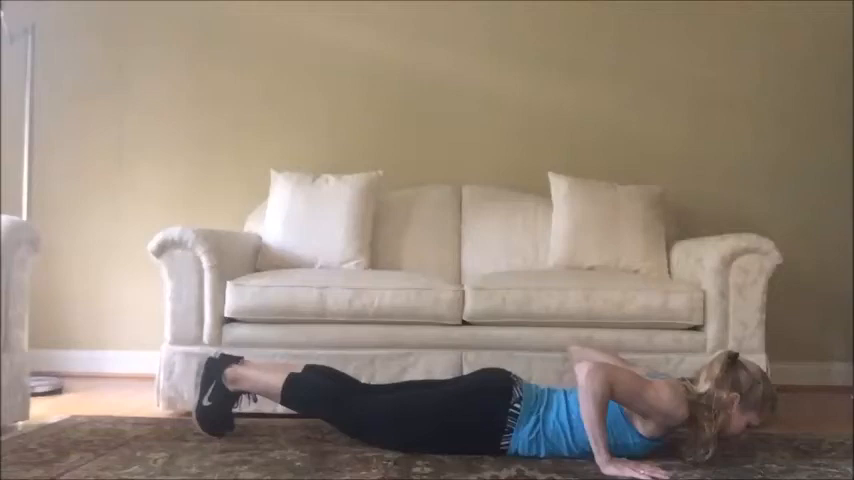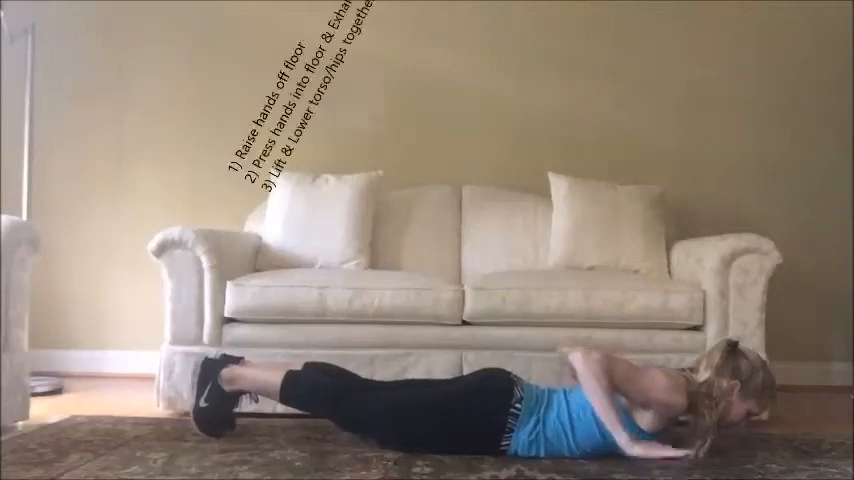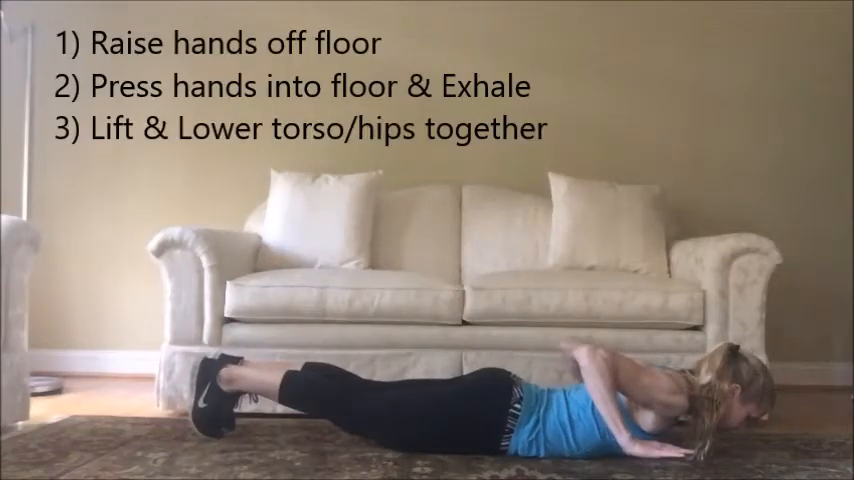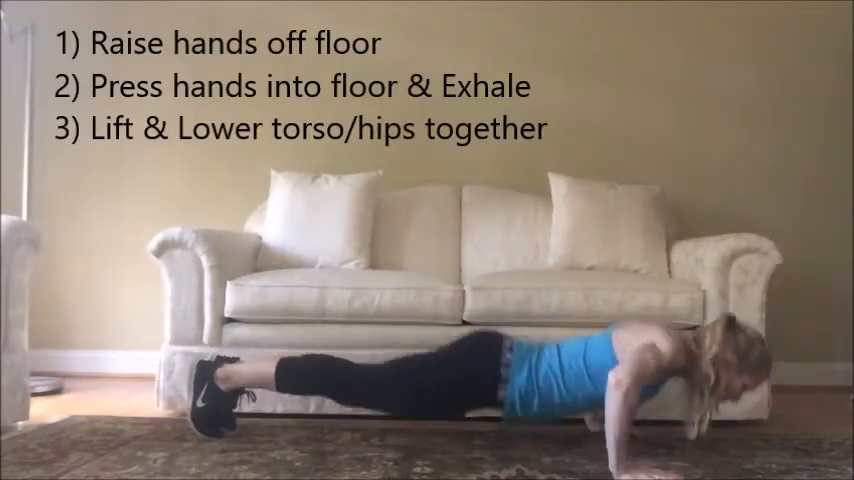
dt=0.7s
person 1, frame 1
left shoulder: (659, 386)
right shoulder: (671, 403)
left elbow: (578, 350)
right elbow: (590, 370)
left hip: (502, 402)
right hip: (495, 415)
left knee: (361, 395)
right knee: (354, 411)
left ankle: (237, 369)
right ankle: (232, 375)
person 1, frame 2
left shoulder: (658, 381)
right shoulder: (670, 397)
left elbow: (573, 352)
right elbow: (585, 356)
right wrist: (629, 442)
left hip: (502, 402)
right hip: (497, 416)
left knee: (362, 394)
right knee: (352, 407)
left ankle: (236, 369)
right ankle: (231, 375)
person 1, frame 3
left shoulder: (666, 384)
right shoulder: (671, 395)
left elbow: (574, 349)
right elbow: (591, 354)
right wrist: (627, 439)
left hip: (504, 403)
right hip: (495, 415)
left knee: (363, 396)
right knee: (353, 406)
left ankle: (235, 369)
right ankle: (228, 376)
person 1, frame 4
left shoulder: (666, 343)
right shoulder: (671, 349)
right elbow: (621, 383)
left wrist: (597, 415)
left hip: (500, 365)
right hip: (493, 371)
left knee: (360, 381)
right knee: (358, 384)
left ankle: (230, 371)
right ankle: (226, 375)
